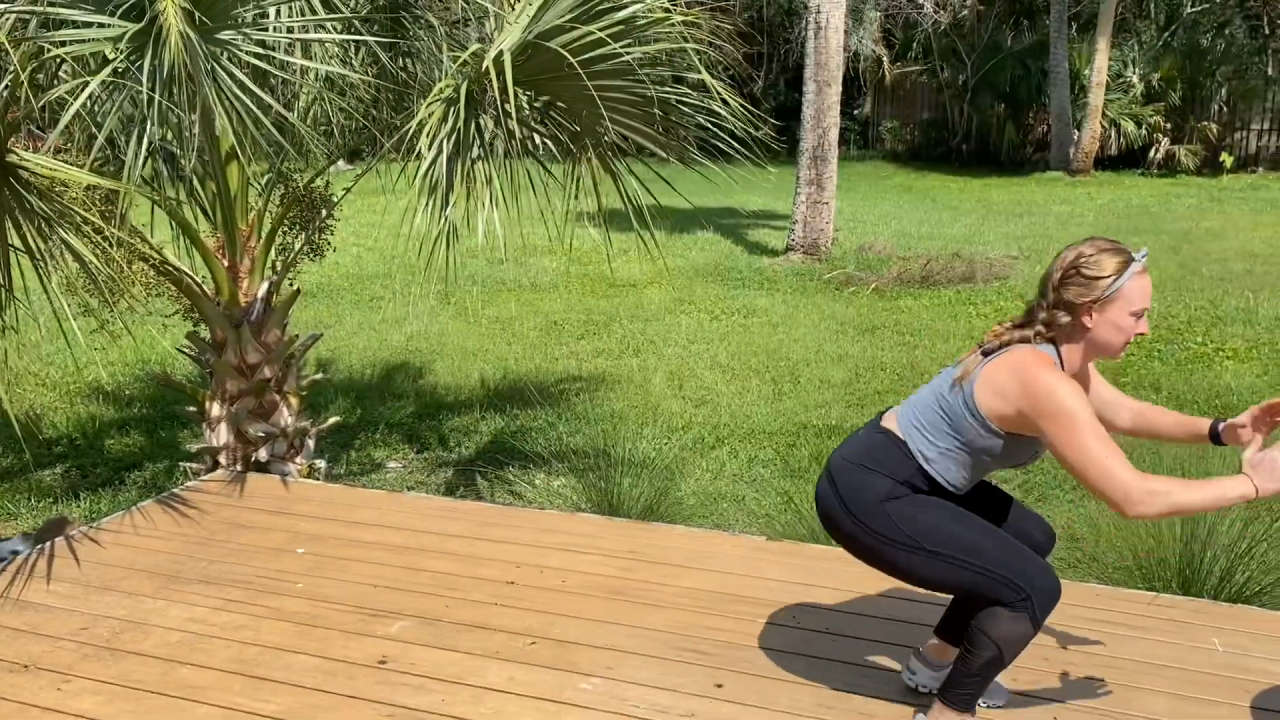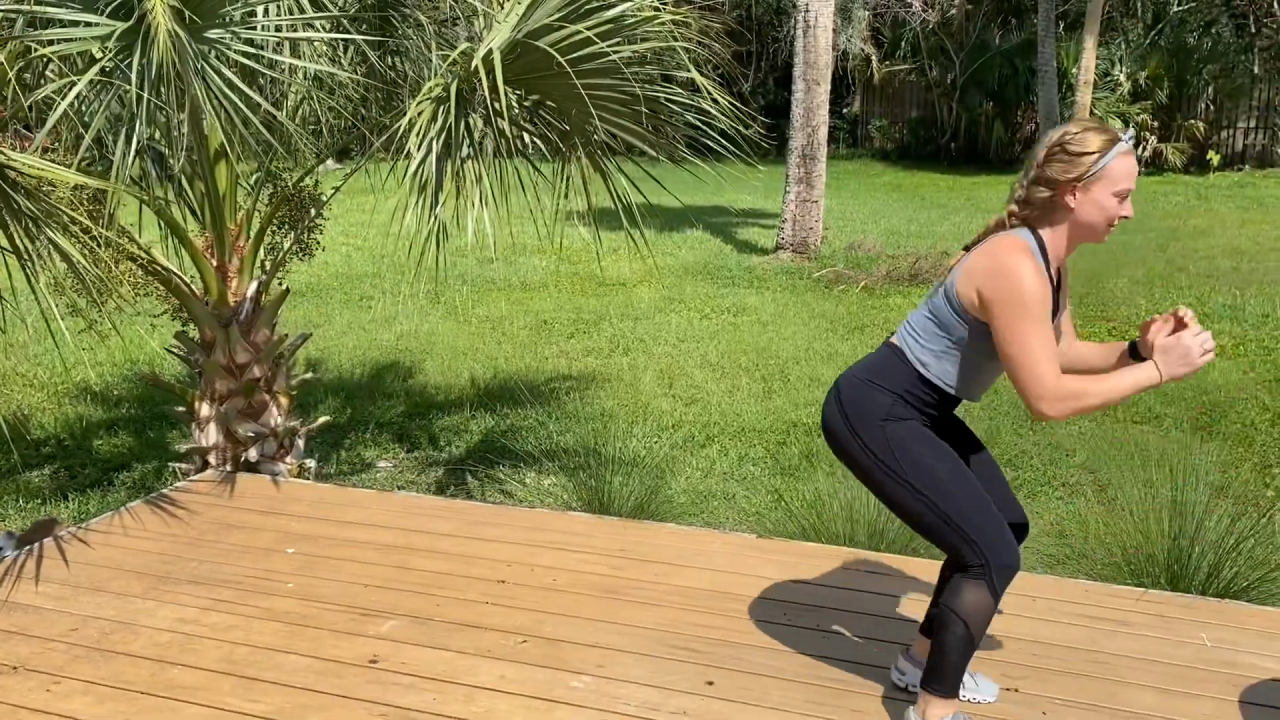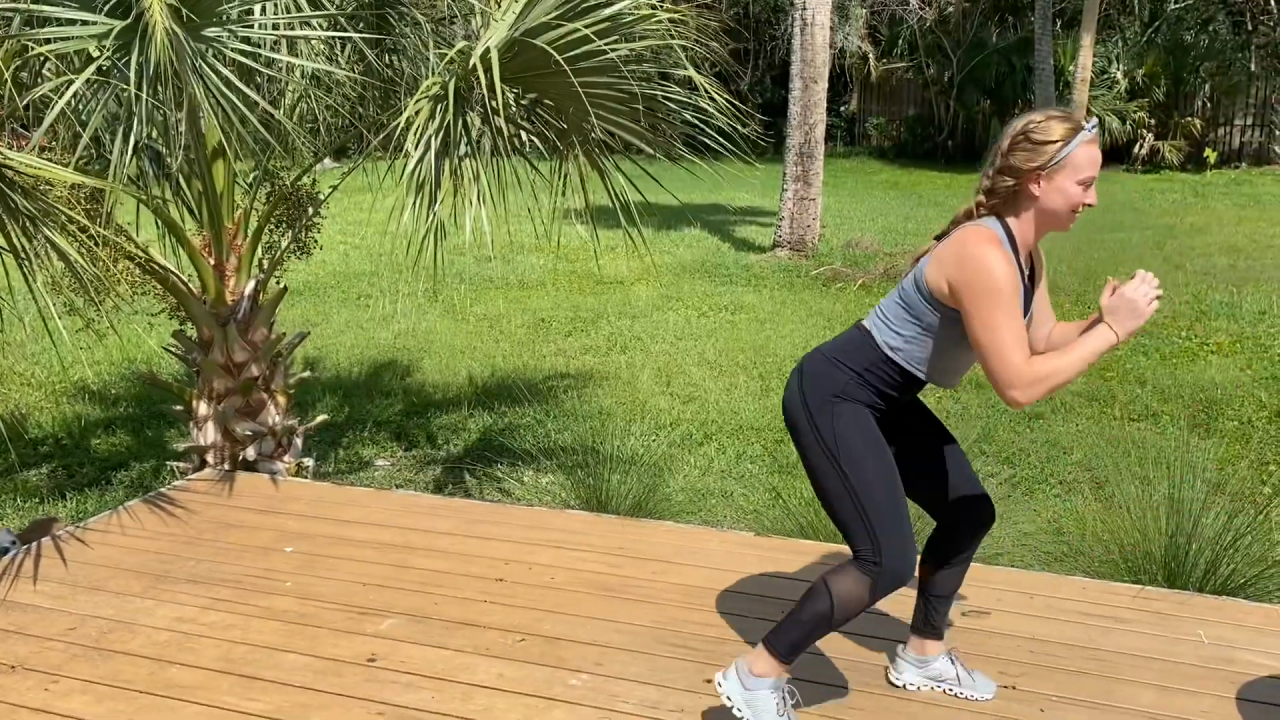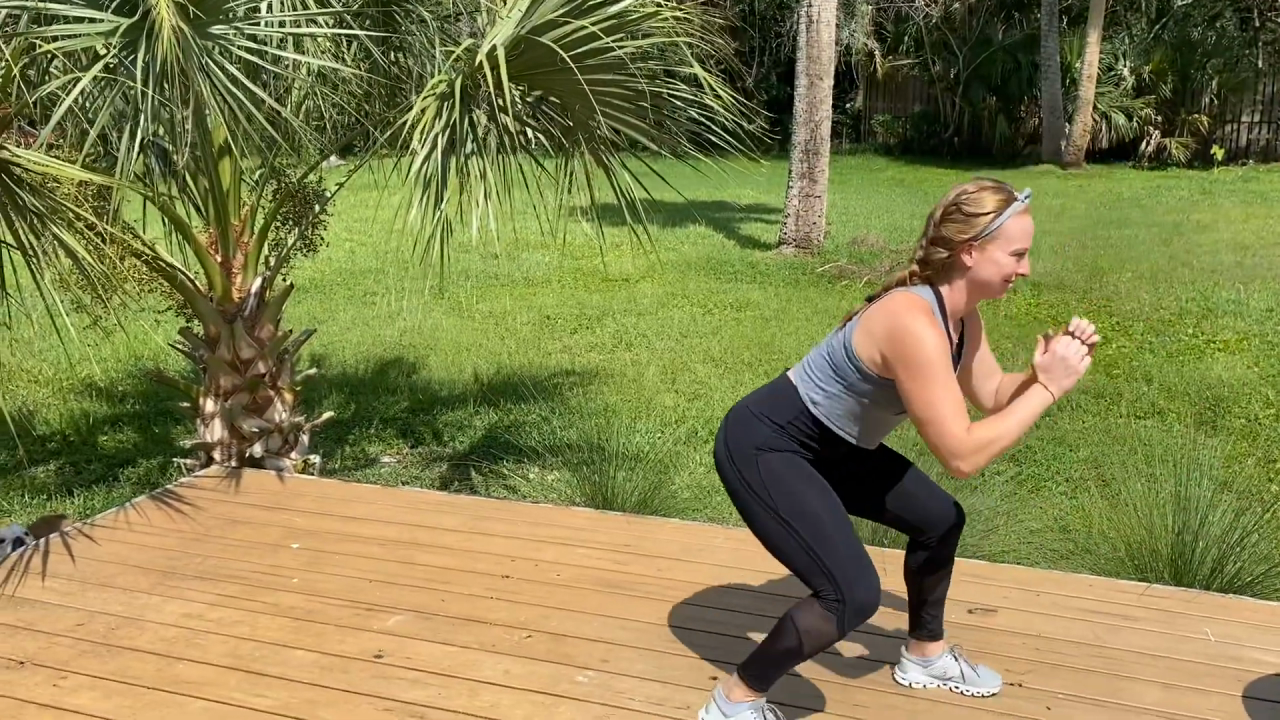
dt=0.3s
person 1, frame 1
left shoulder: (1054, 354)
right shoulder: (1042, 382)
left elbow: (1126, 414)
right elbow: (1134, 497)
left wrist: (1219, 430)
left hip: (903, 479)
right hip: (866, 495)
left knee: (1032, 540)
right knee: (1033, 588)
left ankle: (933, 661)
person 1, frame 2
left shoulder: (1046, 253)
right shoulder: (1015, 265)
left elbow: (1064, 356)
right elbow: (1049, 400)
left wrist: (1141, 345)
right wrist: (1159, 369)
left hip: (916, 406)
right hip: (871, 412)
left knee: (1005, 526)
right knee: (993, 554)
left ankle: (928, 656)
person 1, frame 3
left shoulder: (1022, 244)
right shoulder: (985, 255)
left elbow: (1041, 341)
right elbow: (1018, 385)
left wrist: (1104, 320)
right wrist: (1113, 331)
left hip: (880, 397)
right hip: (832, 396)
left knee: (970, 514)
right knee: (889, 560)
left ankle: (922, 655)
person 1, frame 4
left shoulder: (956, 309)
right shoulder: (915, 325)
left elbow: (990, 392)
right elbow: (963, 454)
left wrist: (1042, 369)
right wrist: (1049, 389)
left hip: (821, 440)
right hip: (760, 447)
left knee: (940, 519)
right knee: (852, 594)
left ankle: (925, 656)
